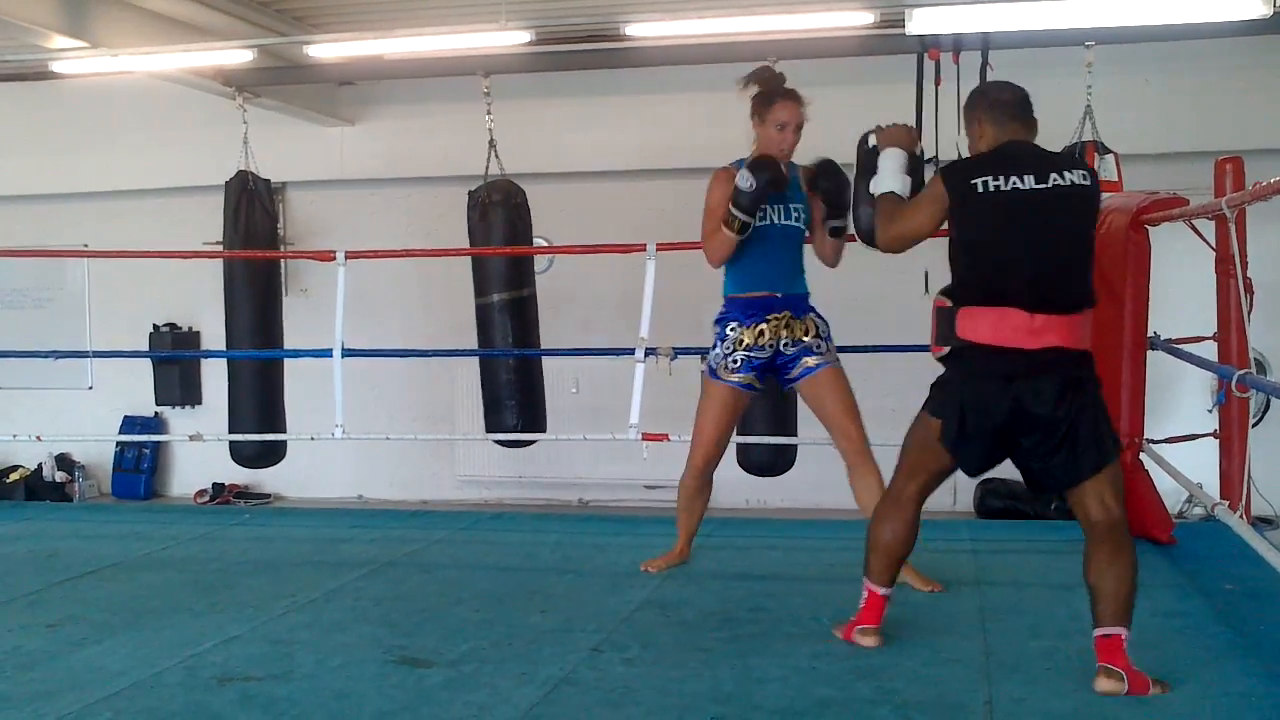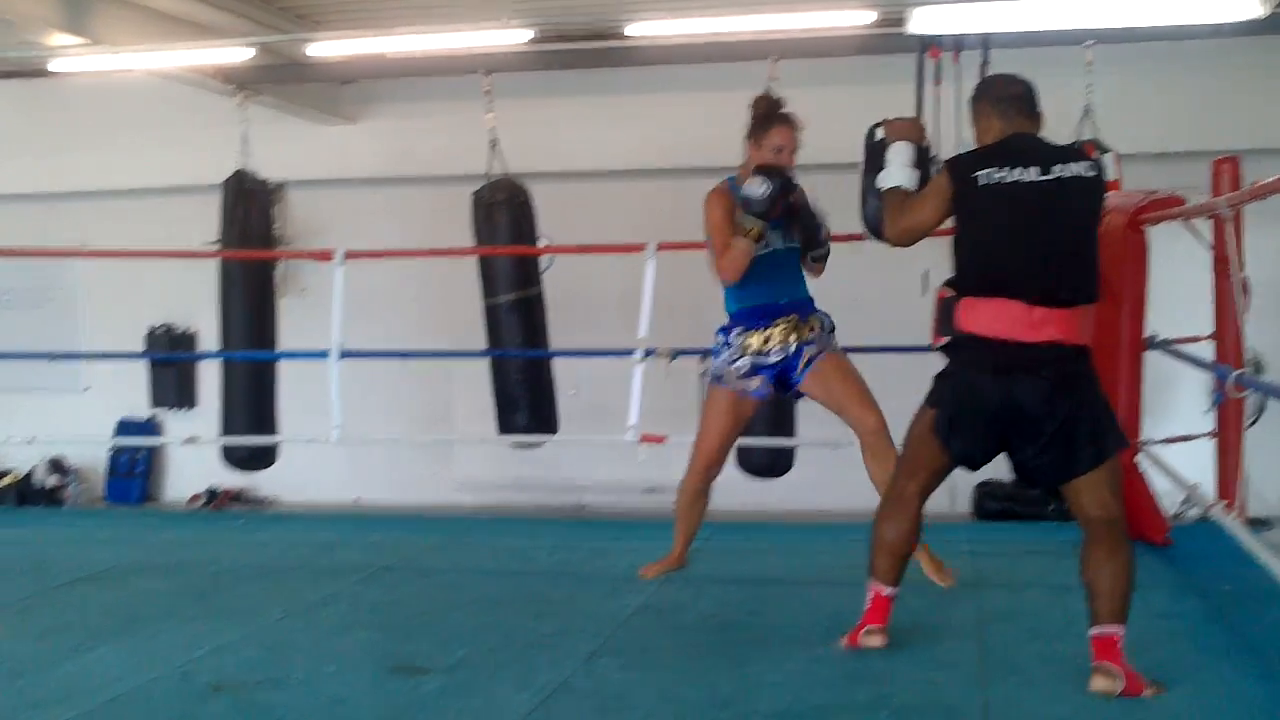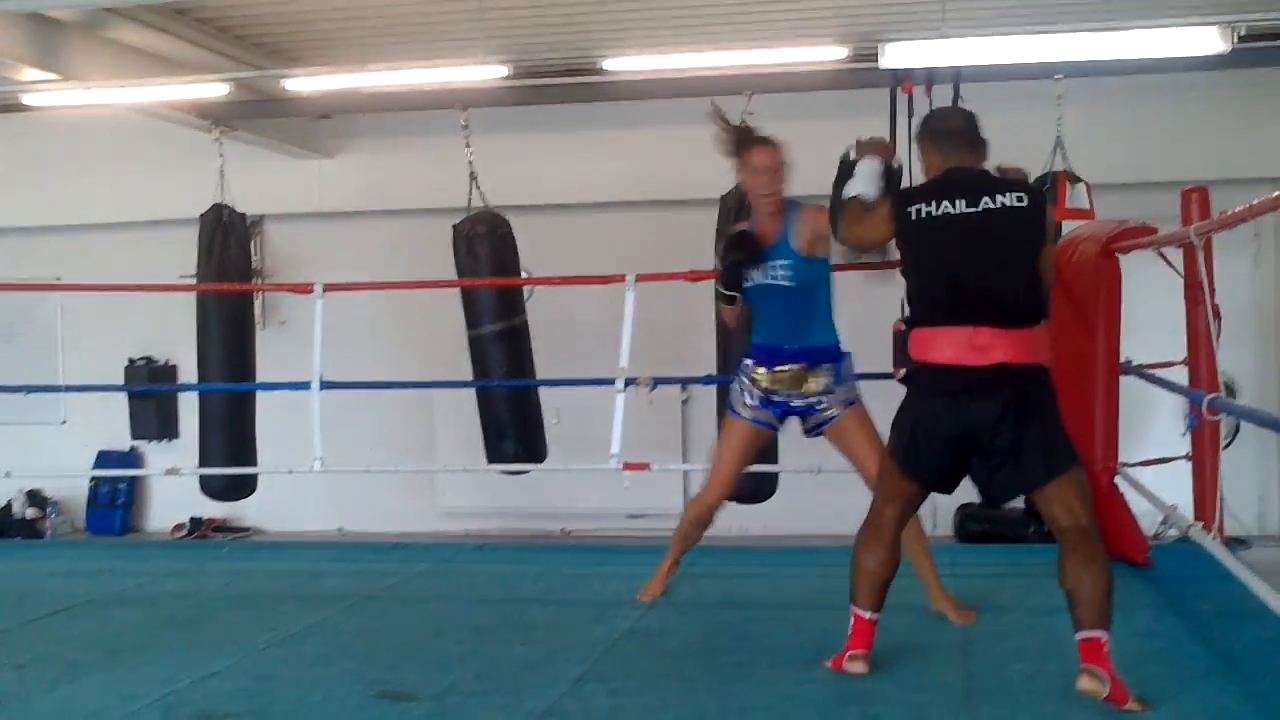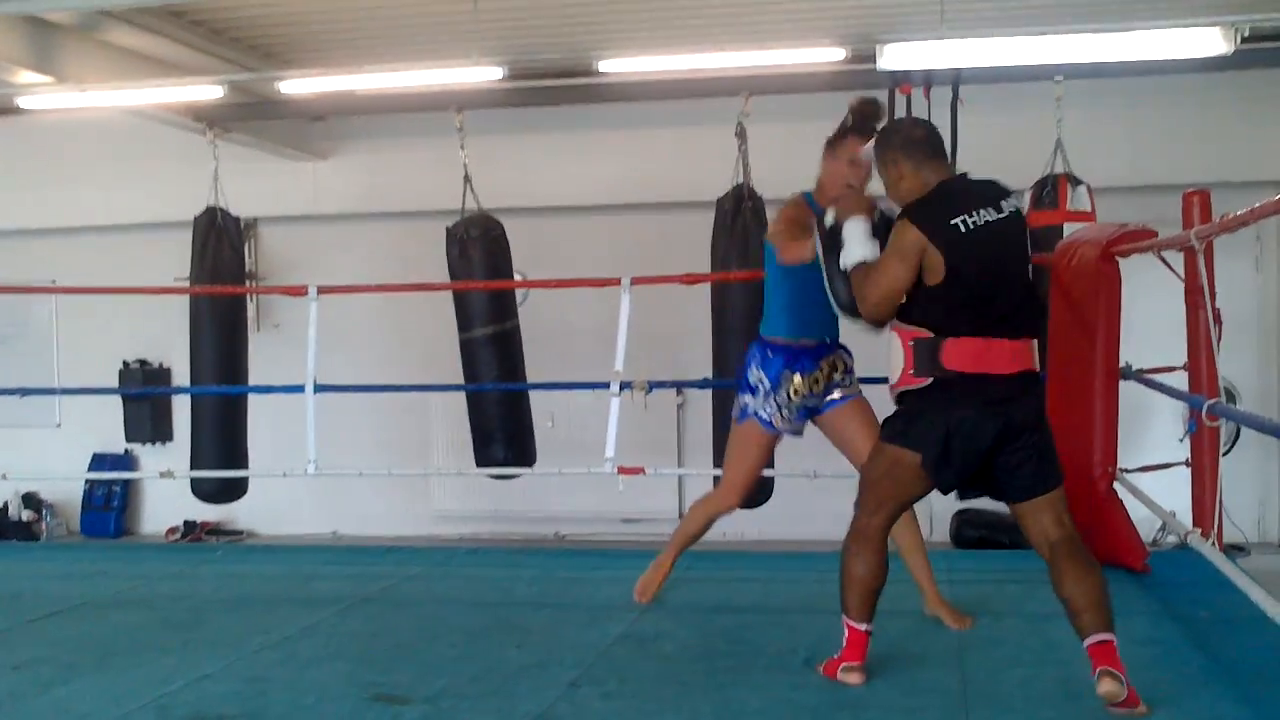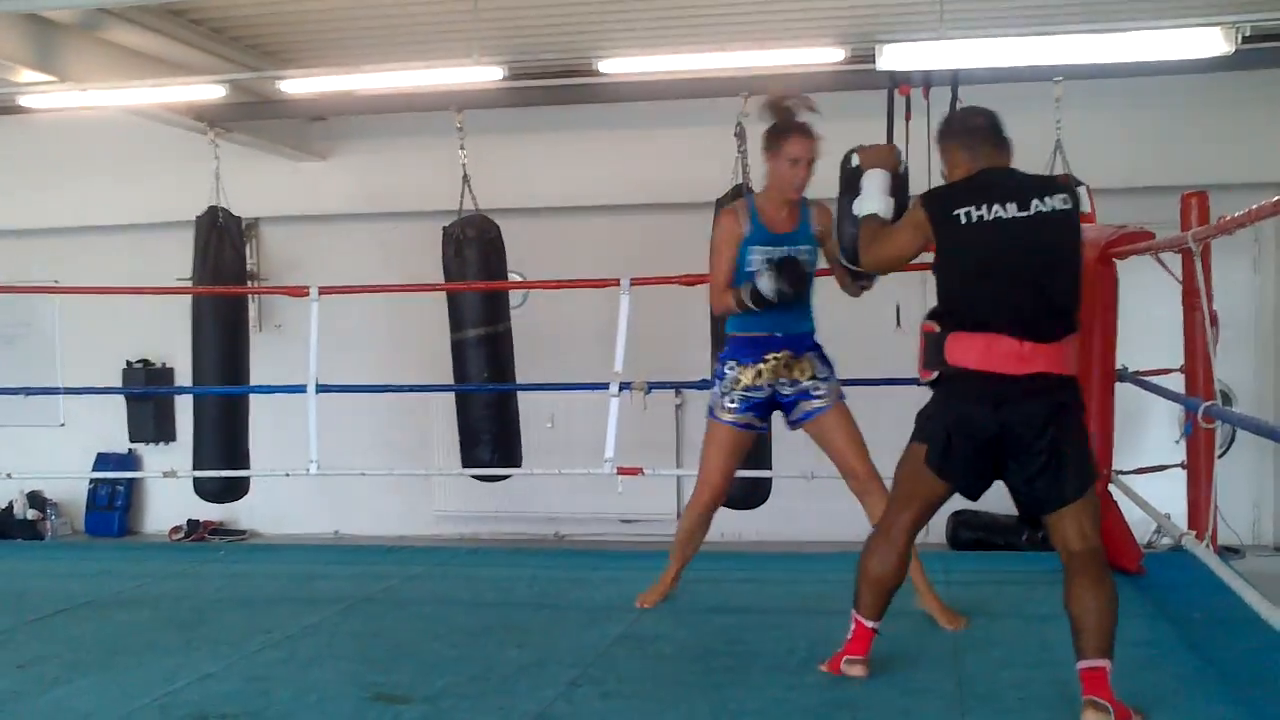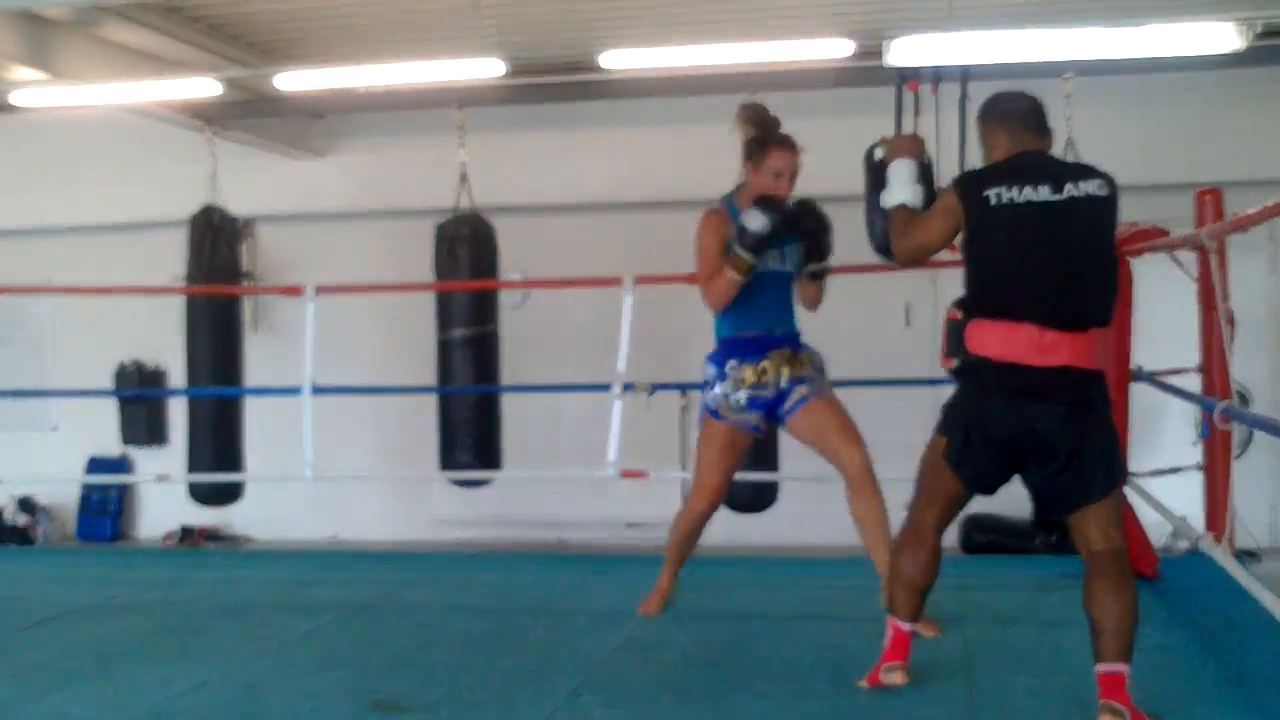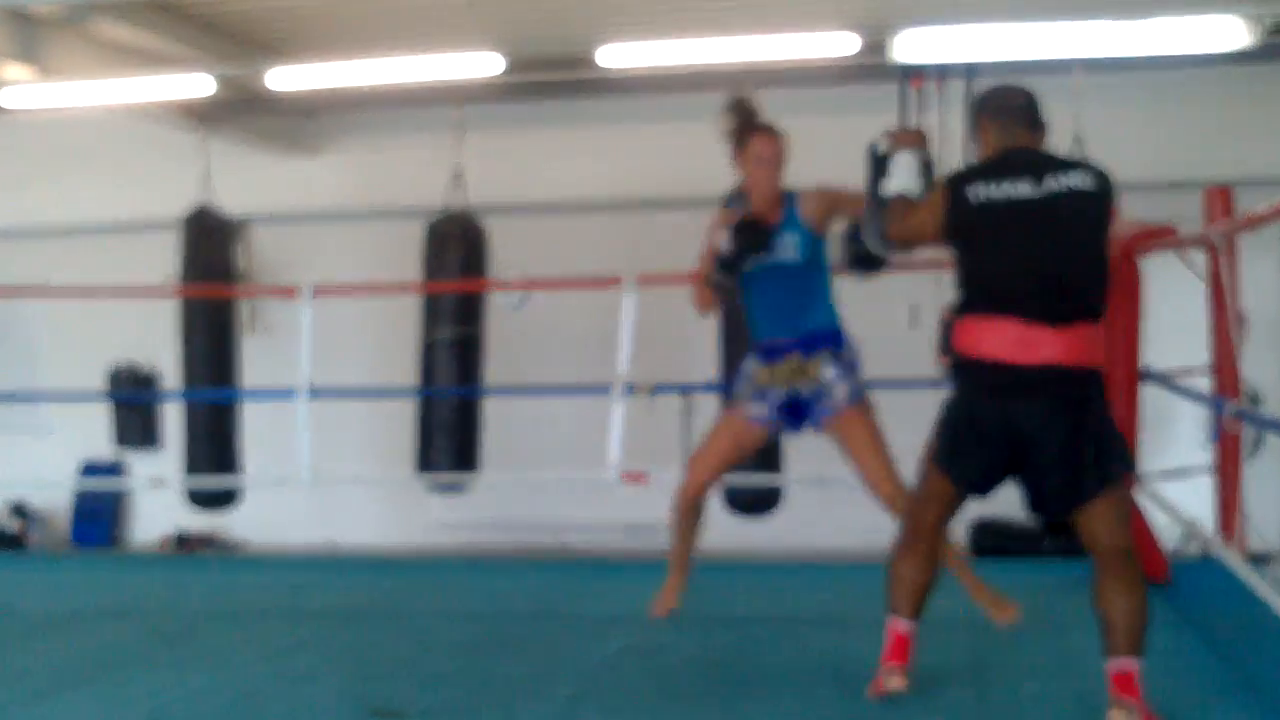
dt=0.2s
person 1, frame 1
left shoulder: (961, 180)
right shoulder: (1082, 178)
left elbow: (890, 234)
left wrist: (892, 158)
left hip: (980, 370)
right hip: (1061, 375)
left knee: (905, 490)
right knee: (1106, 520)
left ankle: (867, 617)
right ankle: (1114, 660)
person 1, frame 2
left shoulder: (965, 172)
right shoulder: (1088, 172)
left elbow: (898, 227)
left wrist: (900, 152)
left hip: (979, 363)
right hip: (1060, 368)
left knee: (907, 486)
right knee: (1103, 516)
left ankle: (874, 619)
right ankle: (1109, 658)
person 1, frame 3
left shoulder: (910, 205)
right shoulder: (1028, 200)
left elbow: (853, 232)
left wrist: (868, 166)
left hip: (937, 392)
right hip: (1015, 390)
left knee: (886, 516)
right knee: (1077, 526)
left ankle: (858, 645)
right ankle: (1095, 664)
person 1, frame 4
left shoulder: (919, 224)
right shoulder: (1005, 201)
left elbow: (873, 306)
left wrist: (855, 230)
left hip: (946, 400)
right hip: (1017, 395)
left knee: (870, 522)
right knee: (1059, 538)
left ankle: (851, 655)
right ankle: (1107, 665)
person 1, frame 5
left shoulder: (941, 207)
right shoulder: (1064, 198)
left elbow: (873, 256)
left wrist: (875, 179)
left hip: (966, 395)
right hip: (1047, 399)
left knee: (898, 521)
right knee: (1082, 546)
left ankle: (856, 649)
person 1, frame 6
left shoulder: (974, 190)
right shoulder: (1100, 188)
left elbow: (905, 245)
left wrist: (902, 169)
left hip: (990, 386)
right hip: (1072, 392)
left knee: (925, 520)
right knee: (1104, 547)
left ankle: (893, 657)
person 1, frame 7
left shoulder: (964, 188)
right shoulder: (1094, 183)
left elbow: (899, 230)
left wrist: (904, 161)
left hip: (986, 386)
right hip: (1068, 389)
left knee: (924, 521)
right knee: (1112, 546)
left ankle: (895, 661)
person 2, frame 1
left shoulder: (805, 180)
right shoulder: (728, 179)
left elbow: (830, 258)
right elbow: (714, 255)
left wrist: (836, 210)
right wrist: (746, 199)
left hip: (800, 324)
right hip: (742, 326)
left knee: (855, 443)
right knee: (703, 456)
left ankle: (897, 562)
right ankle: (680, 547)
person 2, frame 2
left shoulder: (791, 193)
right shoulder: (722, 198)
left elbow: (815, 268)
right elbow: (728, 273)
left wrist: (815, 237)
right wrist: (757, 210)
left hip: (804, 329)
right hip: (746, 338)
left knee: (872, 426)
right knee: (704, 462)
left ankle: (914, 546)
right ankle: (678, 552)
person 2, frame 3
left shoulder: (813, 219)
right shoulder: (743, 234)
right elbow: (731, 319)
right wrist: (729, 281)
left hip: (822, 374)
right hip: (762, 374)
right knee: (716, 491)
left ankle: (937, 592)
right ankle: (667, 566)
person 2, frame 4
right shoulder: (794, 213)
right elbow: (791, 251)
left hip: (828, 367)
right hip: (777, 368)
right knee: (730, 496)
left ankle: (932, 596)
right ankle: (665, 559)
person 2, frame 5
left shoulder: (818, 217)
right shoulder: (734, 217)
left elbow: (854, 289)
right elbow: (717, 301)
right wrist: (758, 292)
left hip: (804, 365)
right hip: (744, 367)
left knee: (866, 478)
right knee: (708, 494)
left ankle: (927, 596)
right ankle: (670, 575)
person 2, frame 6
left shoulder: (795, 216)
right shoulder: (718, 219)
left elbow: (811, 301)
right elbow: (714, 297)
left wrist: (815, 258)
right wrist: (749, 244)
left hip: (792, 363)
right hip: (736, 368)
left knee: (858, 467)
right knee: (704, 499)
right ankle: (666, 580)
person 2, frame 7
left shoulder: (810, 205)
right shoulder: (728, 223)
left elbow: (868, 209)
right elbow: (704, 303)
right wrist: (722, 263)
left hip: (825, 366)
right hip: (766, 370)
left knee: (888, 489)
right knee: (695, 480)
left ankle: (969, 582)
right ankle: (677, 577)
